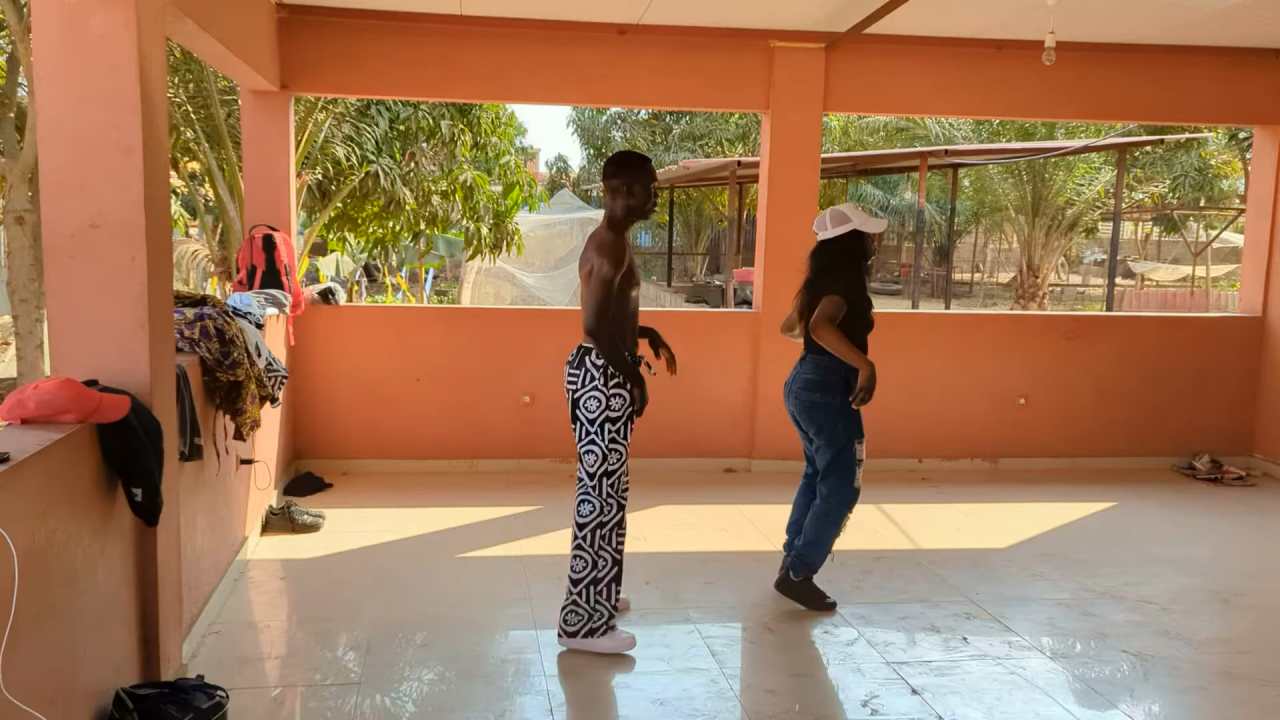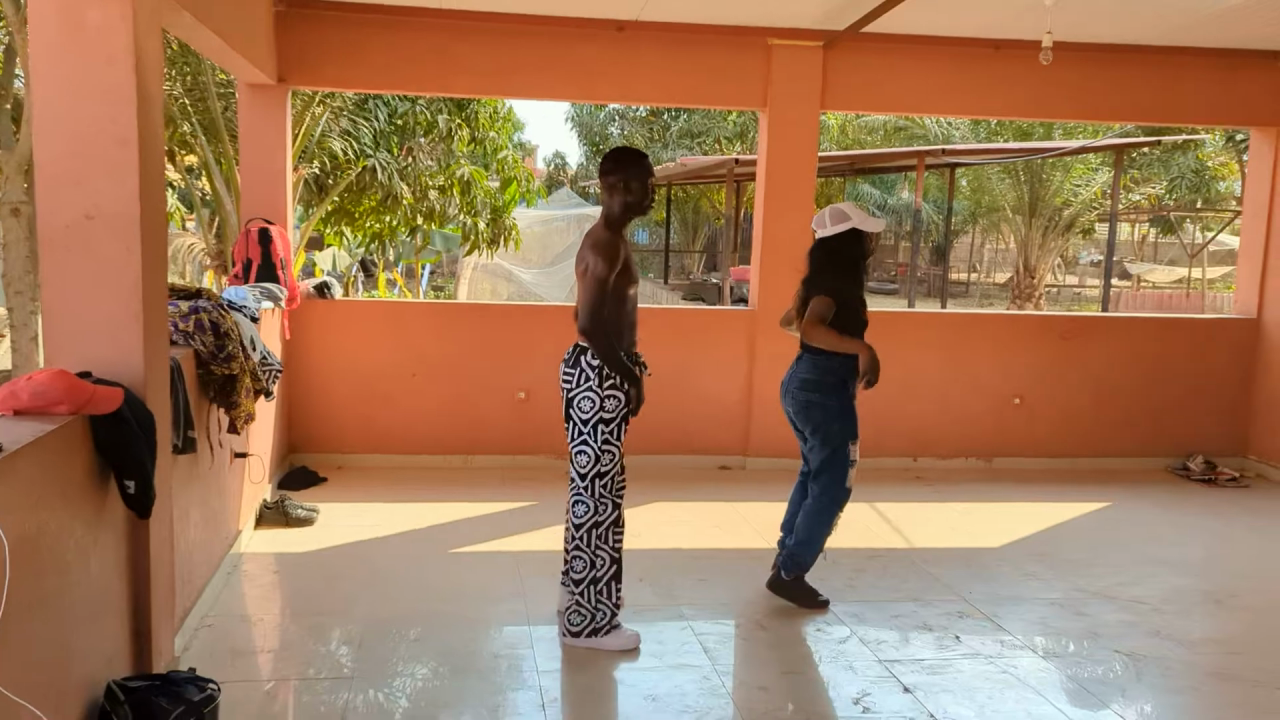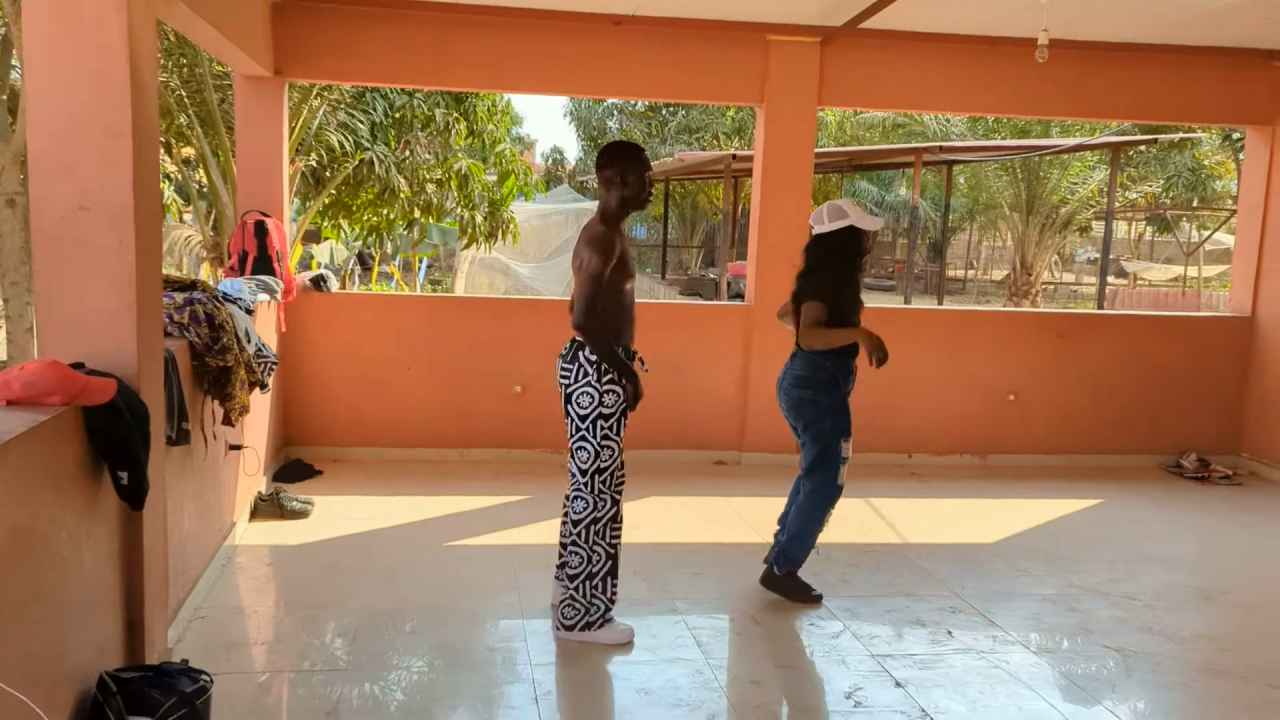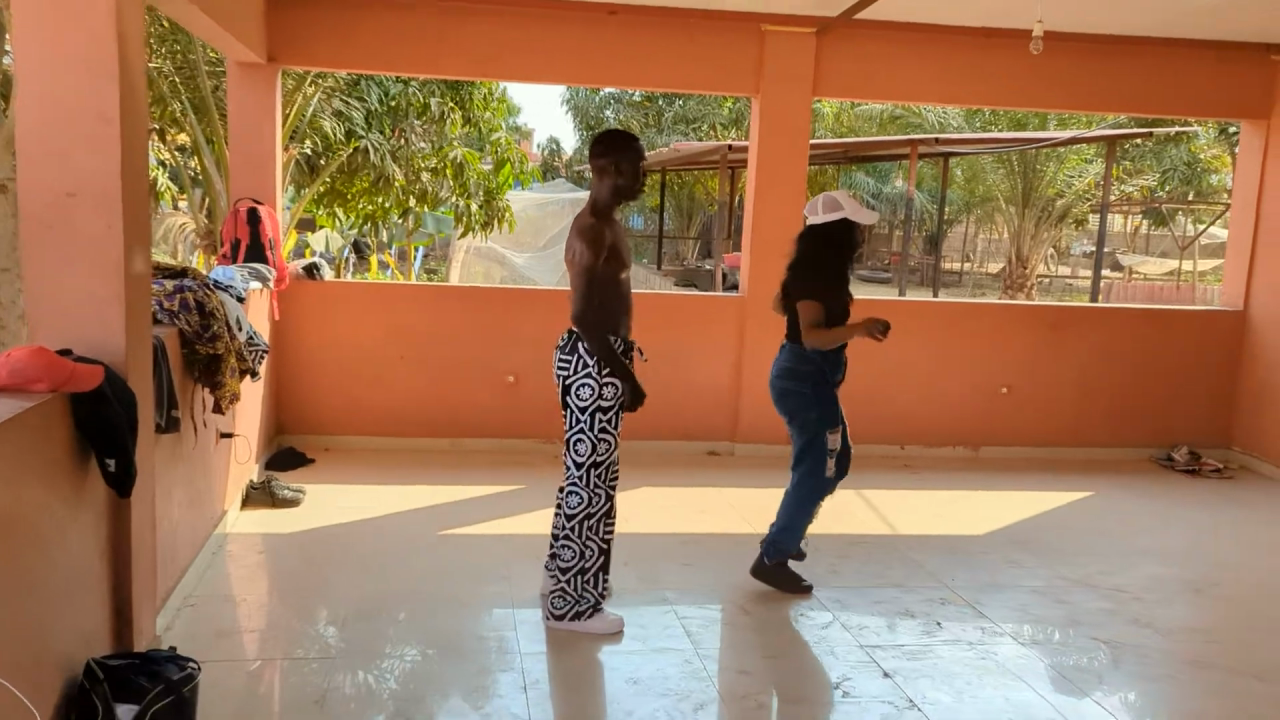
dt=0.1s
person 1, frame 1
left shoulder: (610, 242)
right shoulder: (610, 246)
right elbow: (595, 325)
left wrist: (650, 335)
right wrist: (633, 378)
left hip: (605, 373)
right hip: (601, 376)
left knee: (599, 490)
right knee: (602, 495)
left ankle: (591, 595)
right ankle: (583, 622)
person 1, frame 2
left shoulder: (609, 239)
right shoulder: (606, 244)
right elbow: (588, 324)
left wrist: (626, 370)
right wrist: (631, 376)
left hip: (599, 371)
right hip: (597, 374)
left knee: (593, 488)
right knee: (599, 494)
left ankle: (583, 591)
right ankle: (588, 620)
person 1, frame 3
left shoulder: (611, 234)
right shoulder: (601, 239)
right elbow: (581, 319)
left wrist: (621, 370)
right wrist: (624, 373)
left hip: (599, 366)
right hip: (595, 369)
left knee: (589, 482)
right knee: (597, 489)
left ankle: (572, 582)
right ankle: (582, 614)
person 1, frame 4
left shoulder: (606, 224)
right shoulder: (593, 230)
right elbow: (582, 315)
left wrist: (619, 366)
right wrist: (624, 374)
left hip: (595, 358)
right hip: (594, 362)
left knee: (582, 473)
right knee: (591, 481)
left ankle: (562, 571)
right ankle: (572, 604)
person 2, frame 1
left shoulder: (822, 280)
right shoulder: (842, 282)
left elbow: (789, 326)
right elbow: (819, 327)
right wrist: (863, 362)
left hip: (805, 384)
right hip: (828, 391)
left knee: (819, 477)
right knee: (841, 488)
left ankle: (794, 558)
right ankle: (797, 575)
person 2, frame 2
left shoulder: (822, 278)
right shoulder: (837, 281)
left elbow: (788, 321)
right elbow: (810, 326)
right wrist: (863, 349)
left hip: (802, 383)
right hip: (826, 390)
left knee: (814, 476)
right knee: (832, 488)
left ankle: (787, 555)
right ankle: (788, 573)
person 2, frame 3
left shoulder: (821, 275)
right shoulder: (829, 279)
left elbow: (785, 313)
right elbow: (809, 337)
right wrist: (859, 334)
left hip: (806, 383)
right hip: (818, 388)
left knee: (816, 473)
right knee: (825, 482)
left ankle: (783, 547)
right ankle: (781, 569)
person 2, frame 4
left shoulder: (812, 268)
right shoulder: (818, 273)
left elbow: (780, 304)
right elbow: (813, 335)
right wrist: (858, 329)
left hip: (799, 375)
right hip: (807, 380)
left knee: (835, 462)
right knee: (814, 473)
left ankle: (780, 539)
right ankle: (772, 559)
